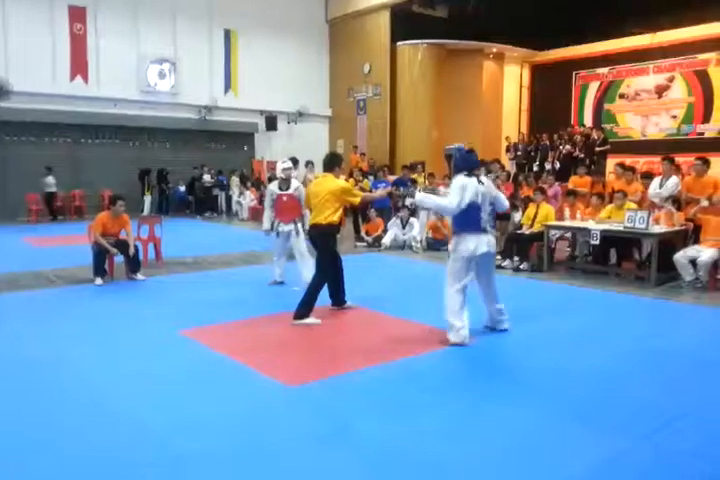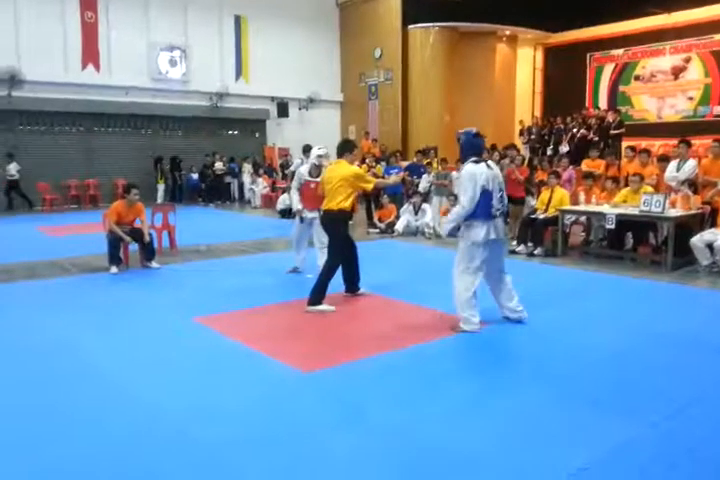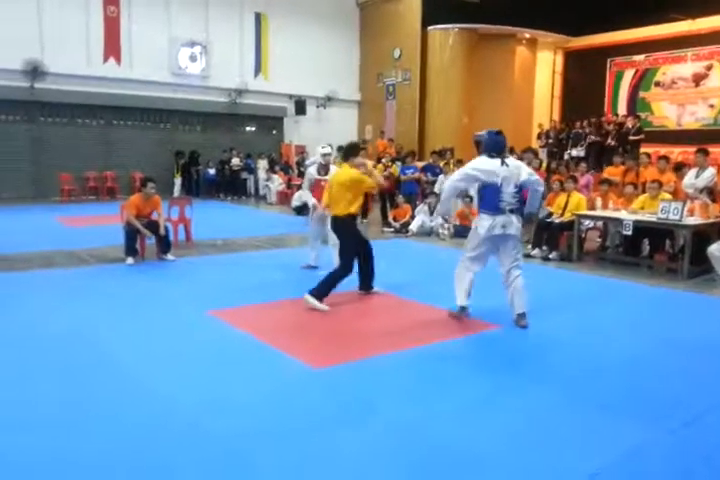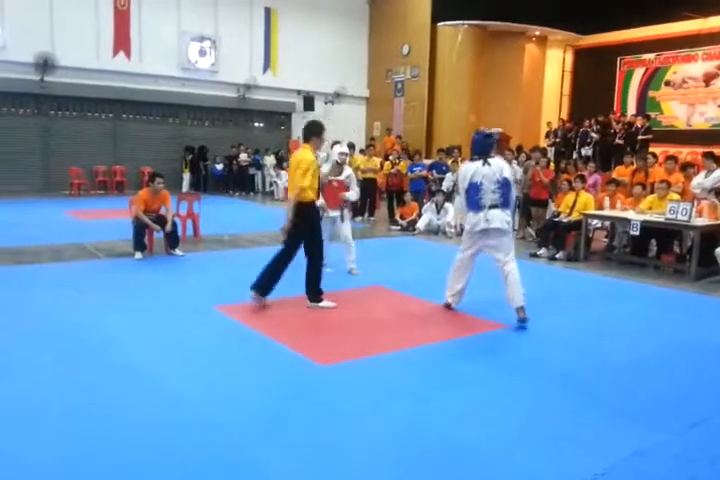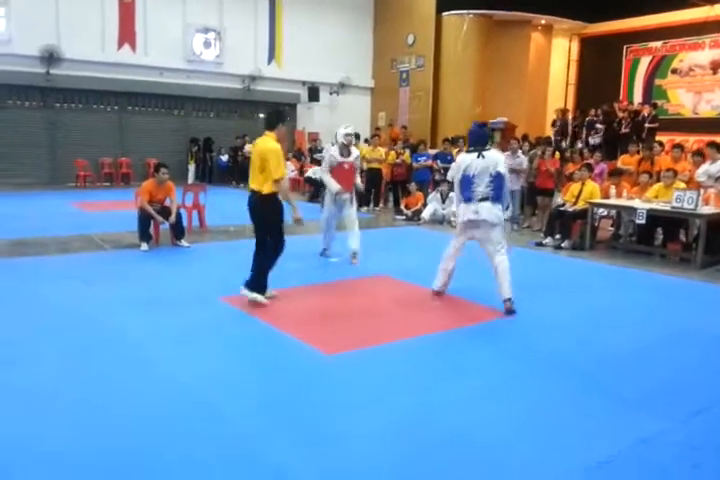
dt=0.5s
person 1, frame 1
left shoulder: (461, 182)
right shoulder: (486, 183)
left elbow: (451, 206)
right elbow: (503, 206)
left wrist: (421, 198)
left hip: (467, 242)
right hip: (487, 241)
left knee: (454, 288)
right knee: (487, 285)
left ankle: (458, 334)
right ankle: (499, 321)
person 1, frame 2
left shoulder: (469, 170)
right shoulder: (492, 168)
left elbow: (466, 205)
right elbow: (502, 200)
left wrist: (446, 226)
left hip: (476, 230)
right hip: (495, 228)
left knee: (464, 275)
right knee: (498, 274)
left ankle: (469, 322)
right ankle: (515, 312)
person 1, frame 3
left shoulder: (481, 164)
right shoulder: (517, 165)
left elbow: (454, 182)
right elbow: (538, 184)
left wrist: (443, 208)
right wrist: (531, 210)
left hip: (487, 223)
right hip: (511, 224)
left knee: (468, 263)
right knee: (513, 269)
left ankle: (462, 307)
right ankle: (520, 314)
person 1, frame 4
left shoulder: (466, 168)
right shoulder: (503, 165)
left elbow: (463, 198)
right elbow: (511, 195)
right wrist: (506, 216)
left hip: (476, 221)
right hip: (500, 219)
left knee: (463, 261)
right knee: (508, 263)
left ankle: (450, 299)
right ankle: (520, 308)
person 1, frame 5
left shoulder: (461, 160)
right shoulder: (498, 157)
left elbow: (458, 189)
right elbow: (504, 188)
right wrist: (502, 208)
left hip: (468, 211)
right hip: (491, 211)
left knee: (454, 249)
right knee: (499, 255)
left ankle: (439, 286)
right ankle: (507, 300)
person 2, frame 1
left shoulder: (313, 184)
right shoulder: (340, 185)
left elbow: (309, 205)
right elbow: (362, 197)
right wrist: (378, 195)
left hip: (315, 229)
right hip: (326, 231)
left knee: (335, 264)
right knee: (322, 273)
left ankle: (338, 301)
right ankle: (301, 314)
person 2, frame 2
left shoulder: (328, 170)
right shoulder: (353, 171)
right elbow: (375, 183)
right wrist: (391, 181)
left hip: (328, 215)
right hip: (337, 218)
left knee: (349, 250)
right knee: (334, 259)
left ankle: (352, 287)
right ankle: (314, 301)
person 2, frame 3
left shoulder: (335, 175)
right shoulder: (354, 175)
left elbow: (325, 202)
right elbow: (379, 184)
right wrist: (368, 168)
left hip: (338, 221)
right hip: (346, 222)
left knee: (365, 249)
right knee: (346, 265)
left ankle: (366, 286)
right ankle: (315, 294)
person 2, frame 4
left shoulder: (297, 154)
right shoulder: (309, 159)
right elbow: (297, 189)
right wrist: (289, 218)
left hip: (296, 209)
right hip: (305, 209)
left knee: (288, 252)
right knee: (315, 255)
left ankle: (260, 289)
right ankle: (315, 298)
person 2, frame 5
left shoulder: (258, 143)
right shoulder: (274, 147)
right elbow: (280, 181)
right wrist: (294, 209)
left hip: (255, 198)
right hip: (267, 201)
left knee: (263, 245)
right knee: (276, 245)
left ankle: (257, 288)
right ankle: (252, 286)
person 3, frame 1
left shoulder: (297, 186)
right shoulder: (272, 188)
left elbow: (305, 205)
right elbow: (268, 207)
left wrist: (308, 224)
right wrist: (267, 225)
left hip: (295, 224)
right hip: (280, 225)
left knee: (302, 252)
right knee: (278, 253)
left ankle: (309, 280)
right ankle: (278, 278)
person 3, frame 2
right shoulder: (301, 171)
right elbow: (294, 189)
right wrist: (296, 206)
left hip: (319, 212)
right hip: (303, 211)
left knee: (322, 242)
right knee: (298, 239)
right ankle: (298, 265)
person 3, frame 3
left shoulder: (335, 171)
right shoulder: (311, 171)
right elbow: (305, 189)
right wrist: (312, 201)
right hip: (316, 210)
left knee: (335, 238)
right knee: (314, 237)
right ankle: (312, 262)
person 3, frame 4
left shoulder: (349, 173)
right shoulder: (324, 171)
left elbow: (355, 191)
left wrist: (348, 196)
right wrist: (320, 202)
left hip: (342, 210)
right hip: (327, 210)
left knee: (346, 238)
left ankle: (352, 266)
person 3, frame 5
left shoulder: (356, 154)
right shoulder: (332, 153)
right elbow: (324, 172)
left wrist: (358, 182)
right wrist: (334, 187)
left hip: (349, 194)
right hip: (334, 194)
left knee: (352, 222)
right knee: (328, 221)
left ankle: (354, 252)
right ankle: (326, 247)
